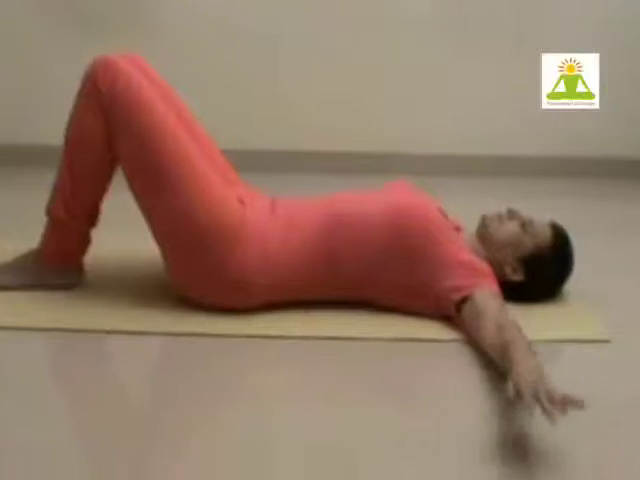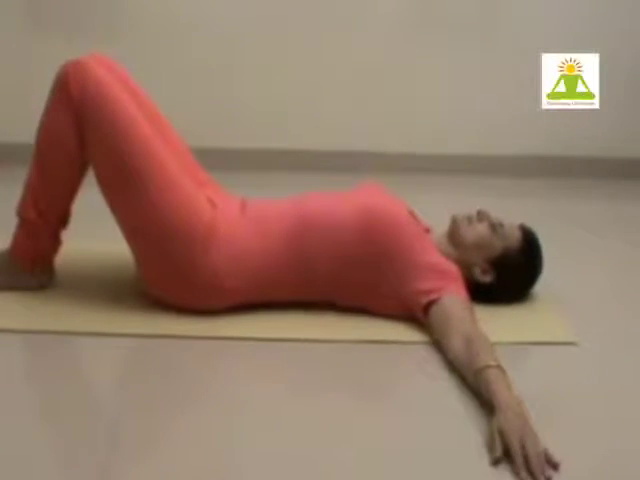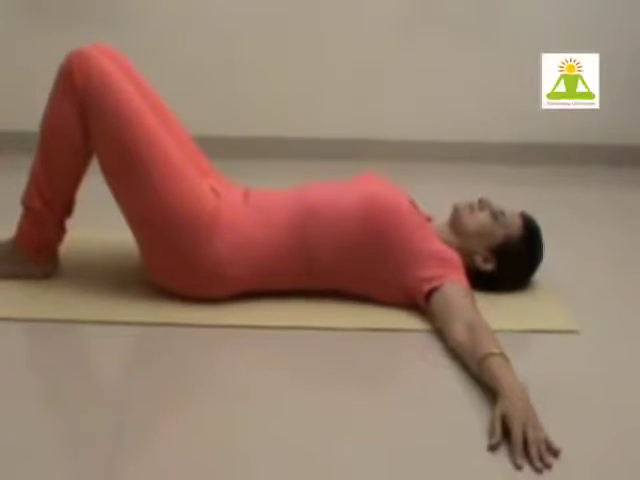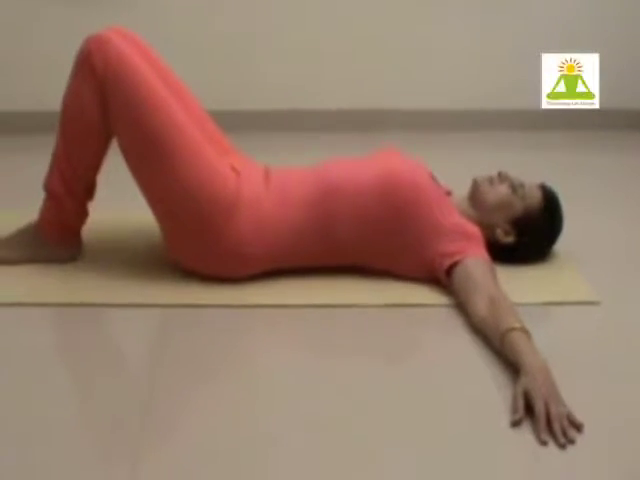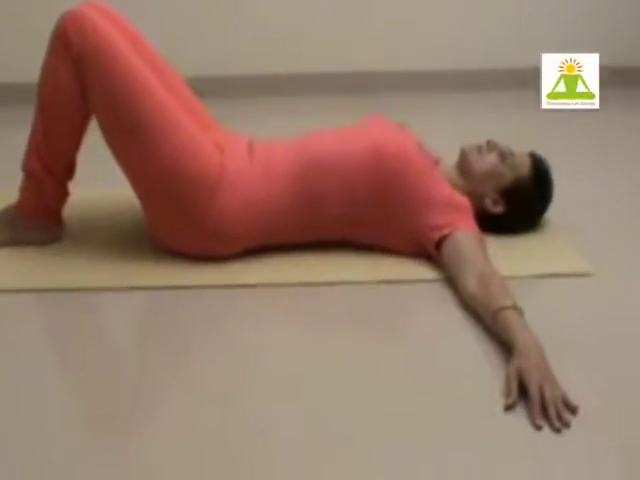
dt=0.4s
person 1, frame 1
left shoulder: (466, 273)
right shoulder: (451, 239)
left elbow: (494, 323)
left wrist: (526, 364)
left hip: (227, 257)
right hip: (248, 221)
left knee: (110, 78)
right knee: (124, 74)
left ankle: (56, 260)
right ankle: (60, 255)
person 1, frame 2
left shoulder: (435, 277)
right shoulder: (419, 242)
left elbow: (463, 337)
left wrist: (508, 403)
left hip: (199, 256)
right hip: (220, 220)
left knee: (83, 79)
right knee: (97, 75)
person 1, frame 3
left shoulder: (438, 265)
right shoulder: (423, 234)
left elbow: (464, 326)
left wrist: (511, 389)
left hip: (204, 244)
right hip: (224, 210)
left knee: (87, 68)
right knee: (100, 64)
person 1, frame 4
left shoulder: (458, 238)
right shoulder: (443, 209)
left elbow: (485, 300)
left wrist: (532, 363)
left hip: (225, 225)
right hip: (245, 187)
left knee: (105, 53)
right knee: (115, 46)
left ankle: (56, 234)
right ankle: (59, 227)
person 1, frame 5
left shoulder: (449, 212)
right shoulder: (432, 176)
left elbow: (477, 276)
left wrist: (525, 343)
left hip: (210, 202)
right hip: (230, 161)
